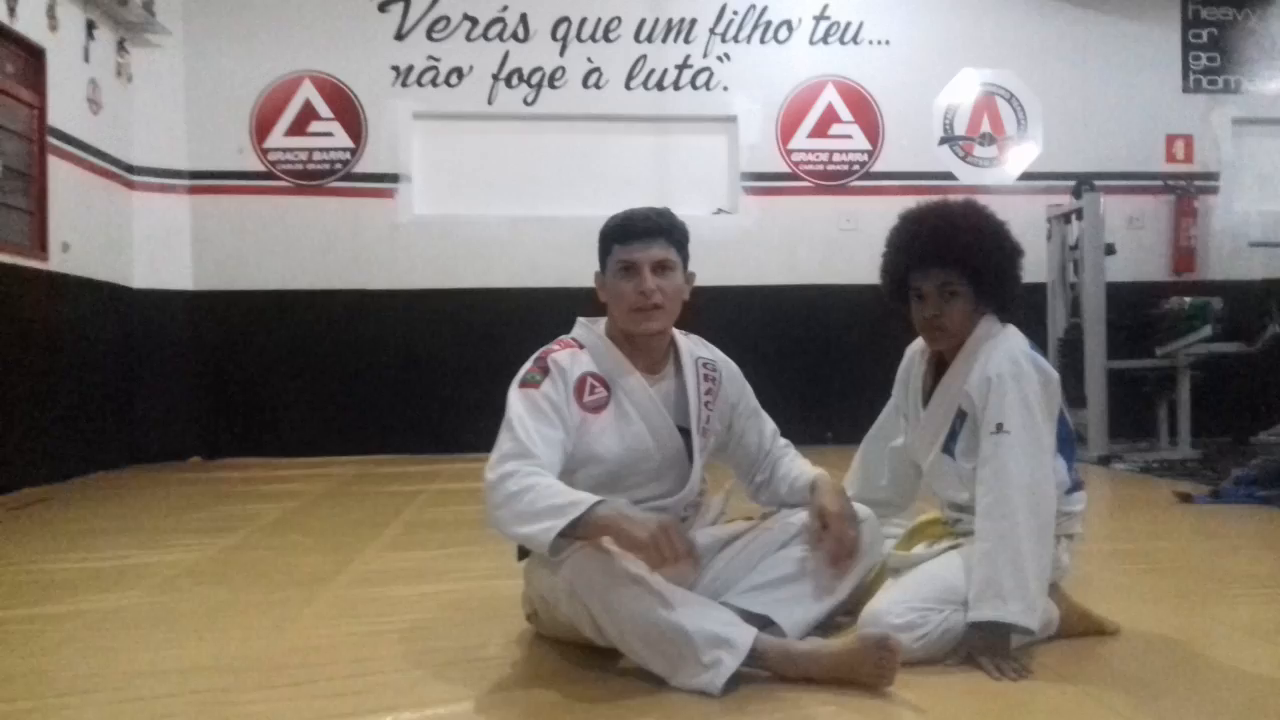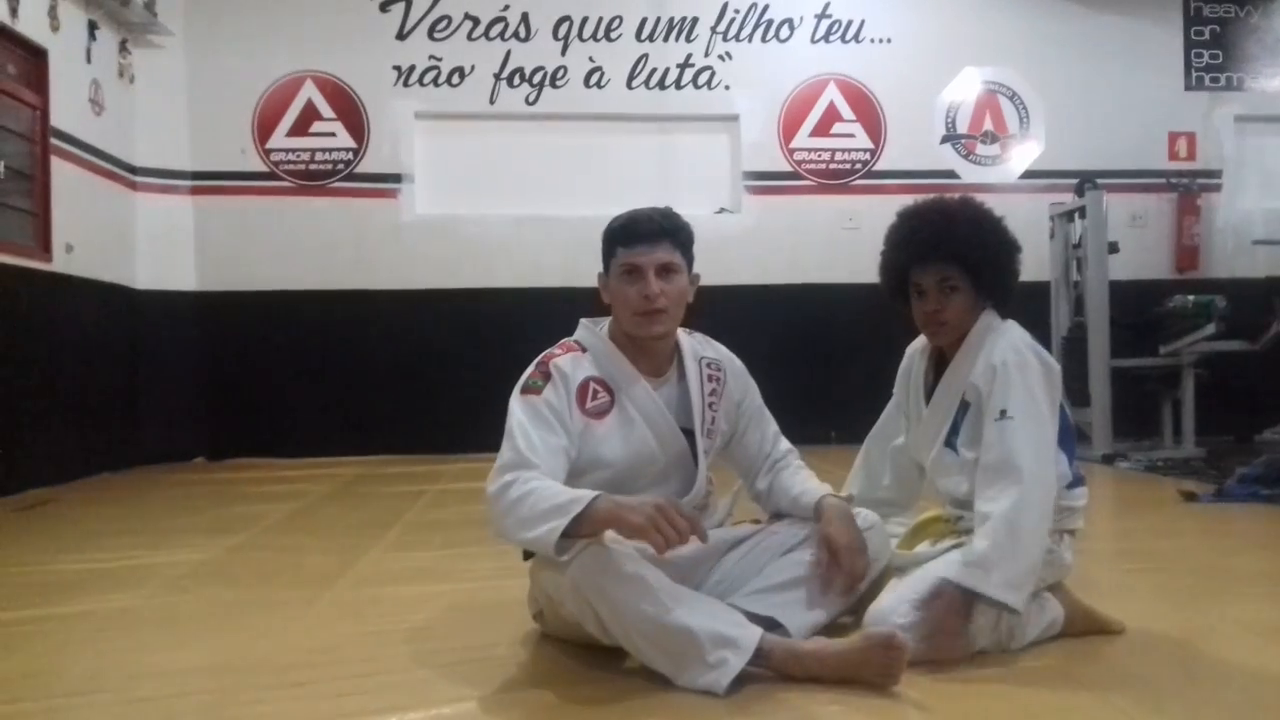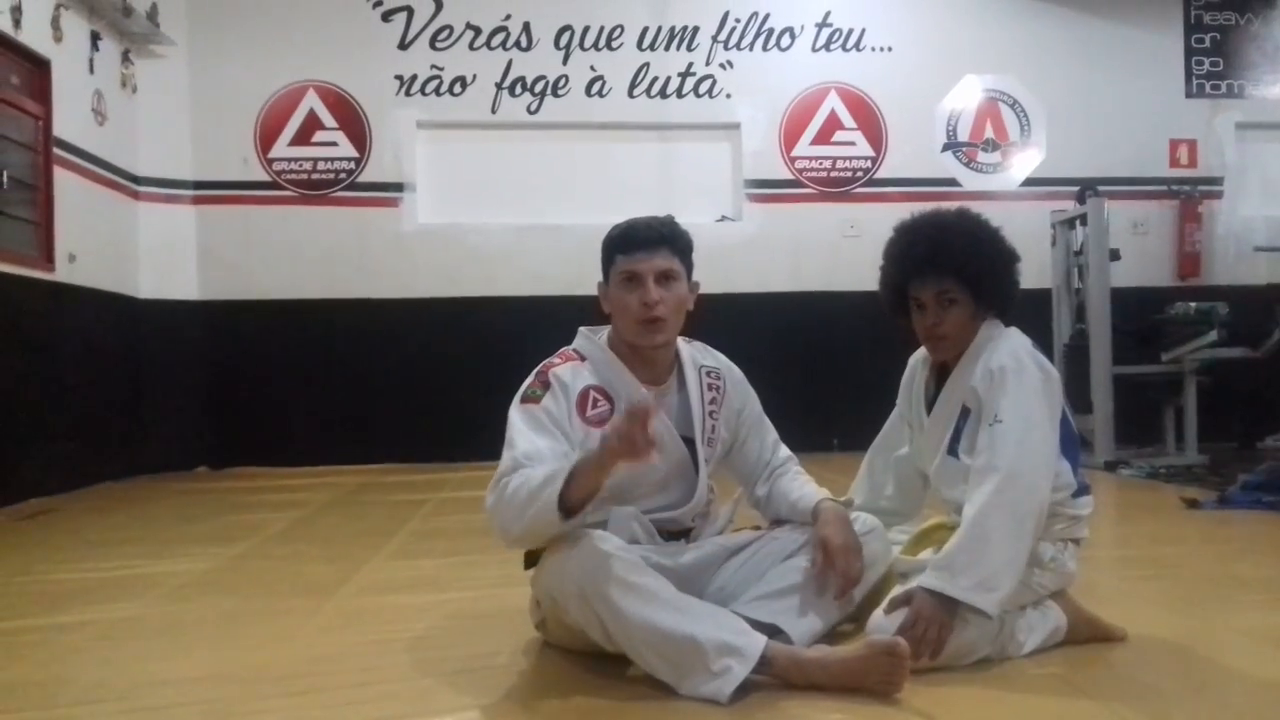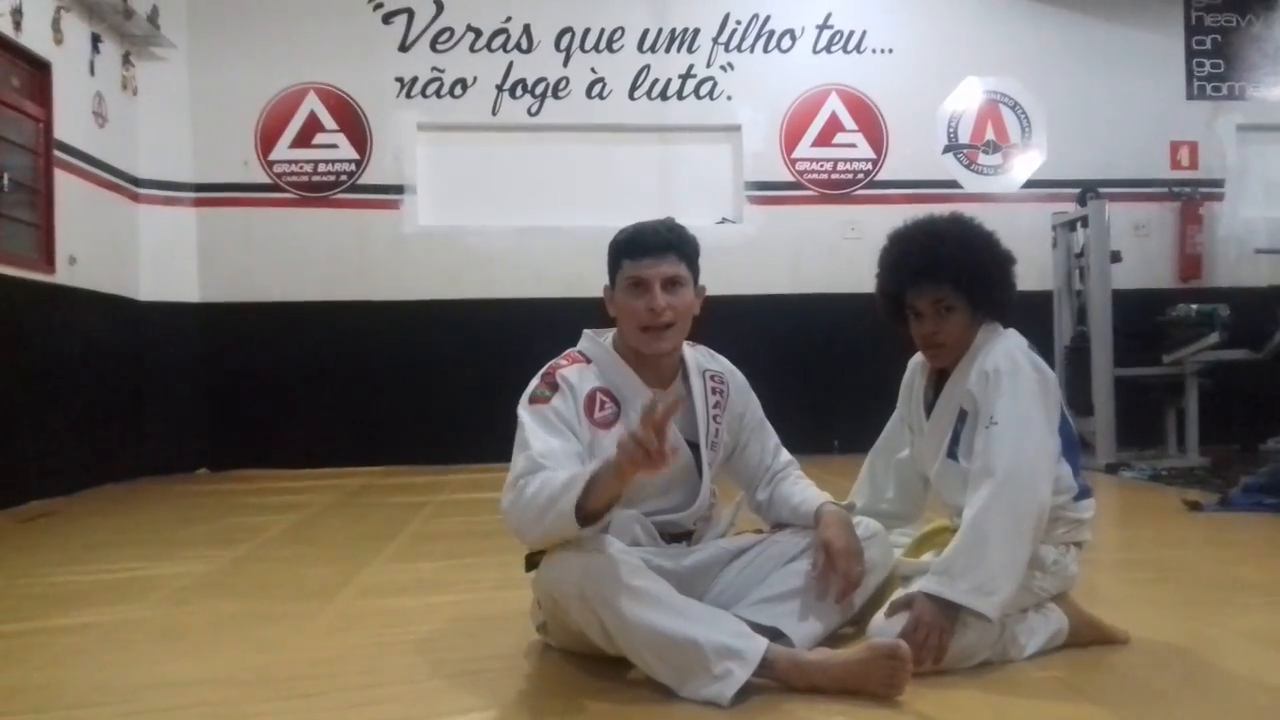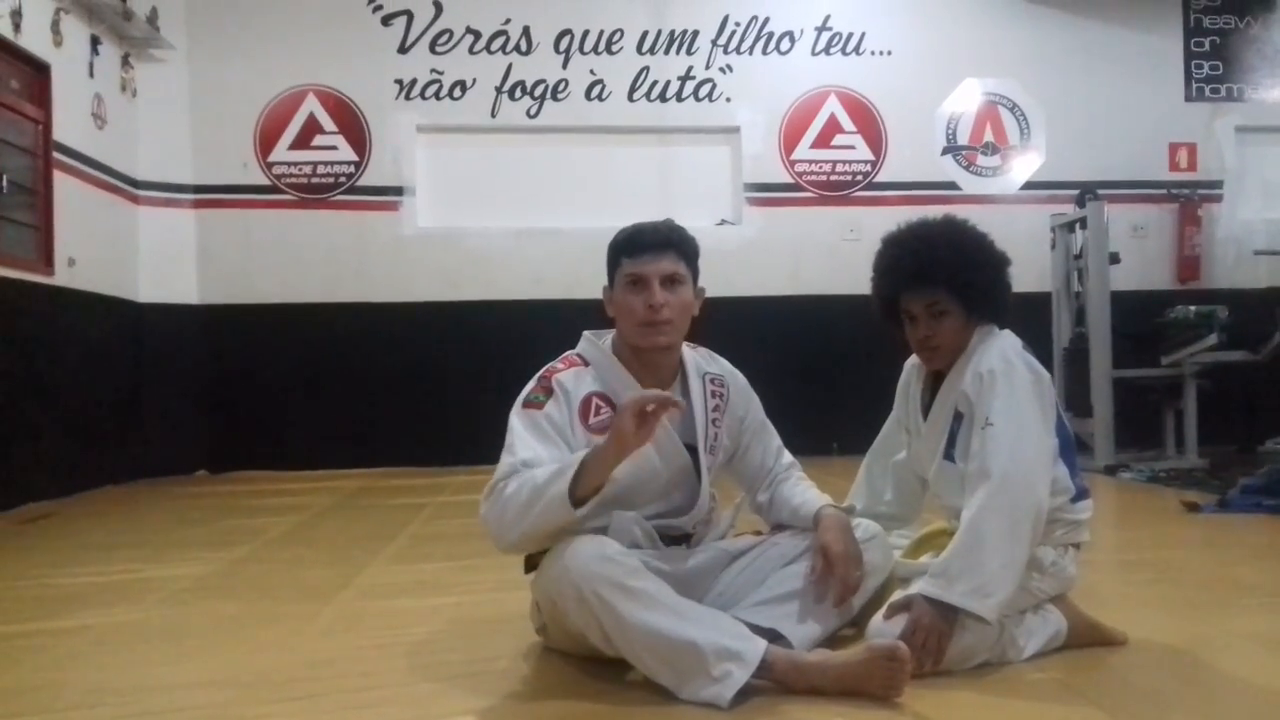
dt=0.4s
person 1, frame 1
left shoulder: (710, 369)
right shoulder: (557, 371)
left elbow: (768, 458)
right elbow: (512, 489)
left wrist: (821, 484)
right wrist: (613, 520)
left hip: (690, 558)
right hip: (602, 569)
left knee: (856, 530)
right knee: (573, 564)
left ankle: (682, 638)
right ankle: (787, 654)
person 1, frame 2
left shoulder: (717, 367)
right shoulder: (559, 374)
left elbow: (772, 464)
right elbow: (513, 497)
left wrist: (830, 507)
right wrist: (611, 512)
left hip: (695, 560)
right hip: (607, 569)
left knee: (864, 535)
right knee: (580, 560)
right ankle: (789, 653)
person 1, frame 3
left shoulder: (716, 376)
right shoulder: (559, 382)
left elbow: (772, 470)
right elbow: (512, 511)
left wrist: (827, 510)
right wrist: (601, 460)
left hip: (698, 565)
right hip: (604, 577)
left knee: (865, 538)
right knee: (580, 563)
left ankle: (702, 642)
right ankle: (794, 661)
person 1, frame 4
left shoulder: (718, 379)
right shoulder: (563, 385)
left elbow: (773, 475)
right elbow: (528, 509)
left wrist: (828, 514)
right wrist: (620, 470)
left hip: (700, 570)
right hip: (604, 576)
left knee: (867, 541)
right knee: (578, 567)
left ankle: (713, 645)
right ankle: (792, 663)
person 1, frame 5
left shoulder: (719, 382)
right shoulder: (562, 388)
left elbow: (775, 477)
right elbow: (506, 519)
left wrist: (828, 516)
right wrist: (609, 453)
left hip: (700, 571)
right hip: (601, 591)
left knee: (867, 543)
right knee: (578, 564)
left ankle: (721, 642)
right ankle: (794, 665)
person 2, frame 1
left shoulder: (1007, 368)
right shoulder: (920, 359)
left elbow: (1015, 499)
right elbow: (889, 459)
left wrist: (995, 616)
left hip: (1021, 539)
right hip: (960, 527)
left knee: (887, 626)
left ankle: (1045, 611)
right ankle: (1022, 601)
person 2, frame 2
left shoulder: (1011, 359)
right shoulder: (919, 357)
left elbow: (1022, 487)
right elbow: (890, 458)
left wrist: (970, 584)
left hip: (1025, 535)
right hip: (962, 524)
left knee: (892, 625)
left ankle: (1052, 611)
right ankle: (1030, 602)
person 2, frame 3
left shoulder: (1012, 366)
right shoulder: (923, 368)
left elbow: (1008, 493)
right elbow: (893, 468)
left wrist: (948, 588)
left hip: (1033, 541)
right hip: (971, 532)
left knee: (895, 634)
left ankle: (1056, 618)
right ankle: (1031, 606)
person 2, frame 4
left shoulder: (1008, 369)
right shoulder: (922, 371)
left elbow: (1008, 496)
right elbow: (894, 470)
left wrist: (948, 593)
left hip: (1034, 544)
right hip: (977, 536)
left knee: (896, 637)
left ankle: (1056, 621)
right ankle: (1032, 611)
person 2, frame 5
left shoulder: (1003, 370)
right shoulder: (919, 373)
left elbow: (1008, 496)
right elbow: (892, 470)
left wrist: (947, 595)
left hip: (1033, 545)
right hip: (976, 537)
left knee: (896, 639)
left ankle: (1056, 622)
right ankle: (1031, 611)
